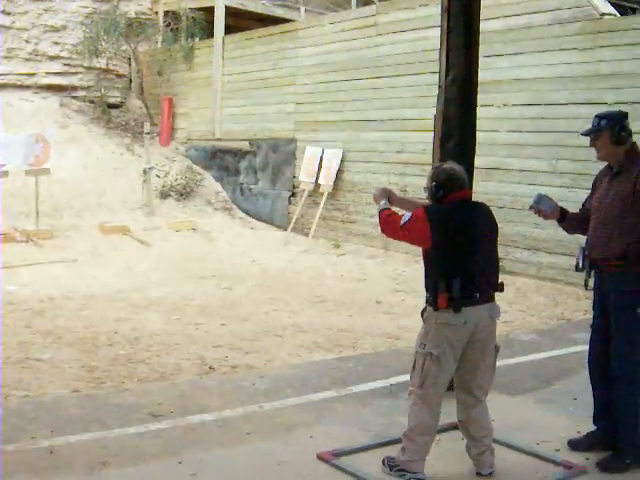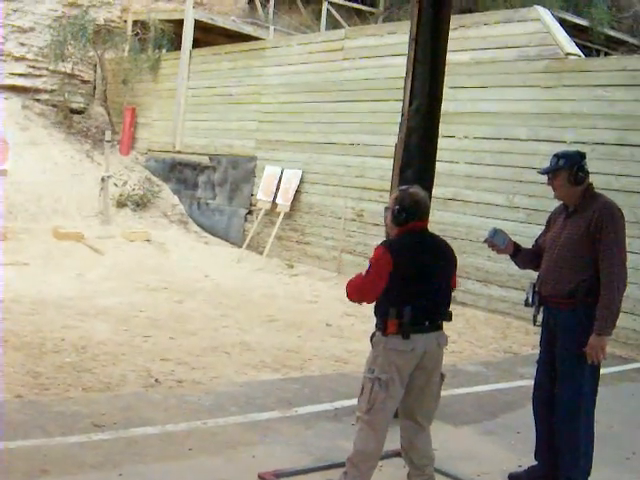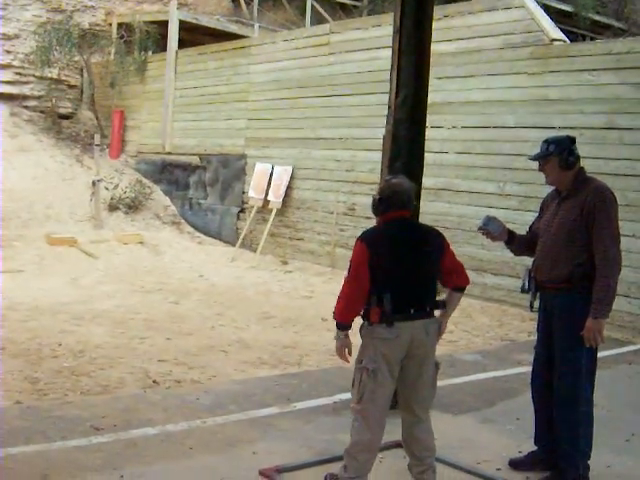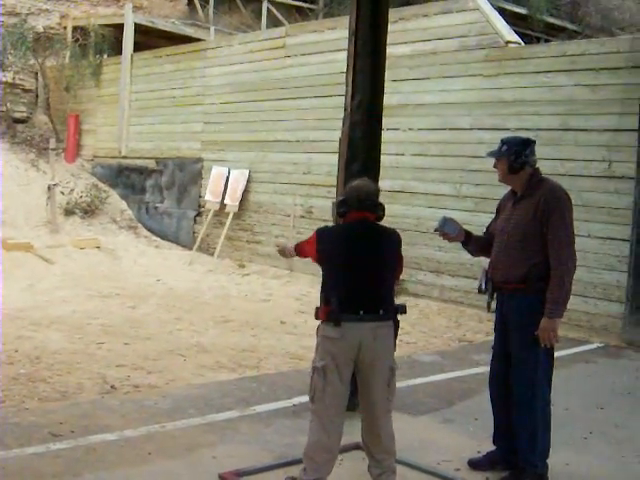
dt=1s
person 1, frame 1
right shoulder: (604, 176)
right elbow: (587, 223)
right wrist: (559, 215)
right hip: (604, 278)
right knee: (600, 359)
right ankle: (605, 430)
person 1, frame 2
left shoulder: (604, 212)
right shoulder: (559, 214)
left elbow: (613, 277)
right elbow: (539, 259)
left wrist: (602, 330)
right wrist: (513, 250)
left hip: (581, 317)
right hip: (552, 313)
left knee: (574, 402)
right knee: (544, 396)
person 1, frame 3
left shoulder: (597, 196)
right shoulder: (552, 199)
left elbow: (608, 261)
right elbow: (534, 244)
left wrist: (598, 314)
right wrist: (507, 237)
left hip: (577, 302)
right hip: (549, 300)
left knee: (573, 387)
right knee: (543, 382)
right ankle: (548, 451)
person 1, frame 4
left shoulder: (551, 196)
right shoulder: (509, 199)
left elbow: (563, 260)
right elbow: (491, 245)
left wrist: (552, 313)
right wrist: (464, 237)
left hip: (533, 302)
right hip: (506, 299)
left knee: (530, 385)
right knee: (501, 380)
right ankle: (506, 450)
person 2, frame 1
left shoulder: (434, 219)
right shoulder: (483, 214)
left elbow: (392, 225)
left wrist: (384, 203)
right wrist: (399, 200)
left hip: (448, 315)
right hip: (484, 311)
left knee: (426, 392)
right knee: (474, 391)
person 2, frame 2
left shoulder: (391, 249)
right shoulder: (444, 250)
left elbow: (362, 290)
left wrist: (355, 283)
left hip: (397, 341)
right hip: (433, 339)
left knee: (373, 416)
right knee: (419, 416)
person 2, frame 3
left shoulder: (370, 240)
right shoulder: (433, 238)
left elbow: (353, 291)
right elbow: (458, 281)
left wrist: (342, 331)
right wrist: (443, 318)
left hip: (384, 331)
right hip: (424, 328)
left knee: (369, 408)
right knee: (418, 406)
person 2, frame 4
left shoulder: (327, 237)
right shoulder: (391, 240)
left elbow: (305, 248)
left wrist: (289, 249)
left hip: (338, 330)
right hip: (380, 329)
left knee: (327, 408)
right knee: (379, 407)
